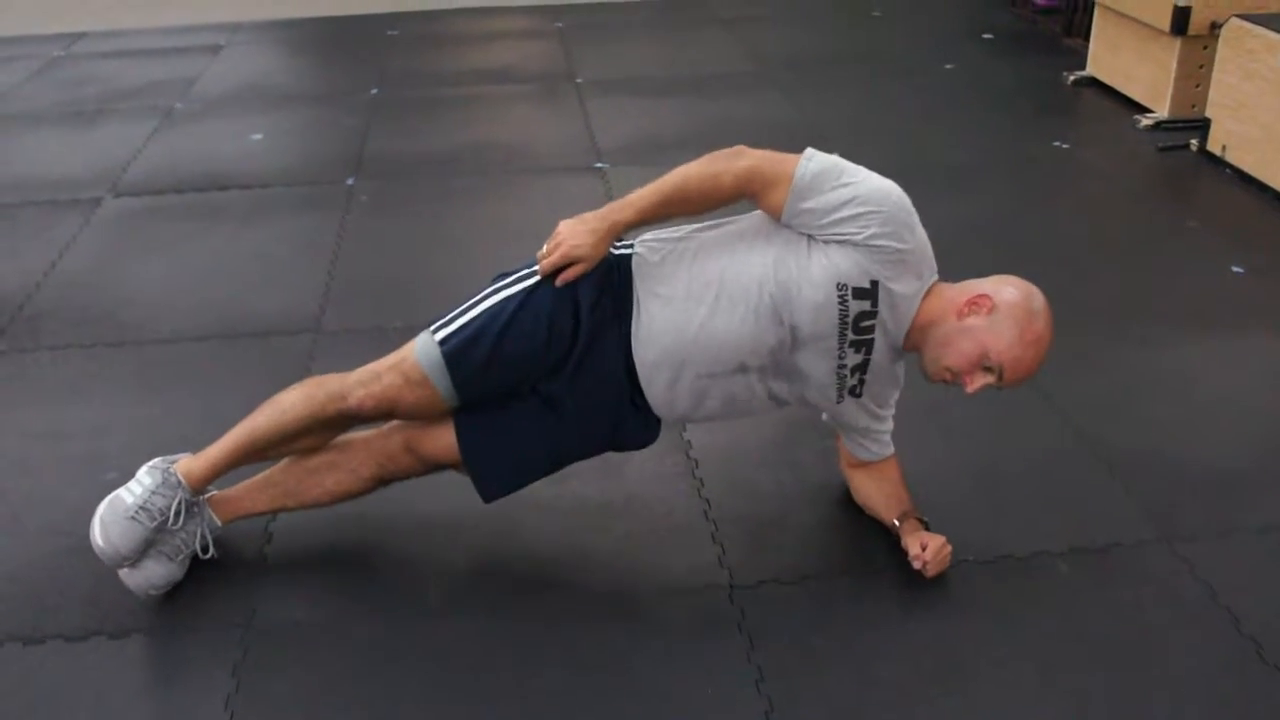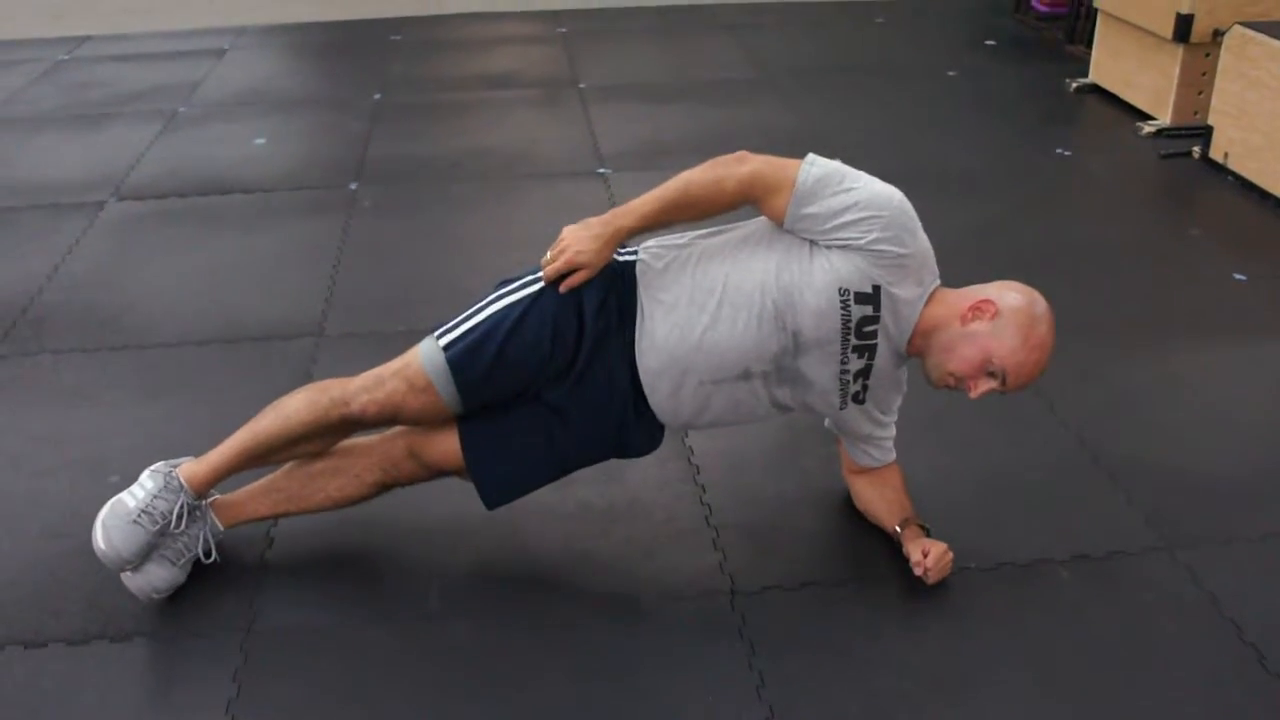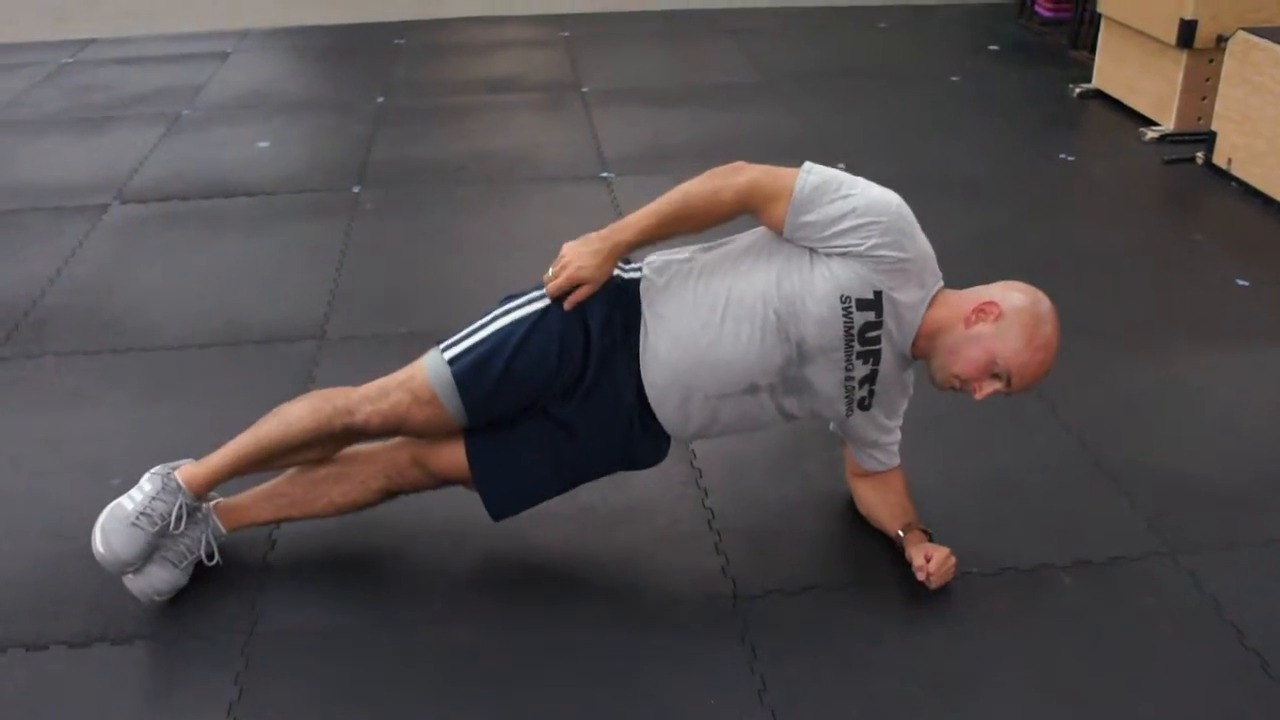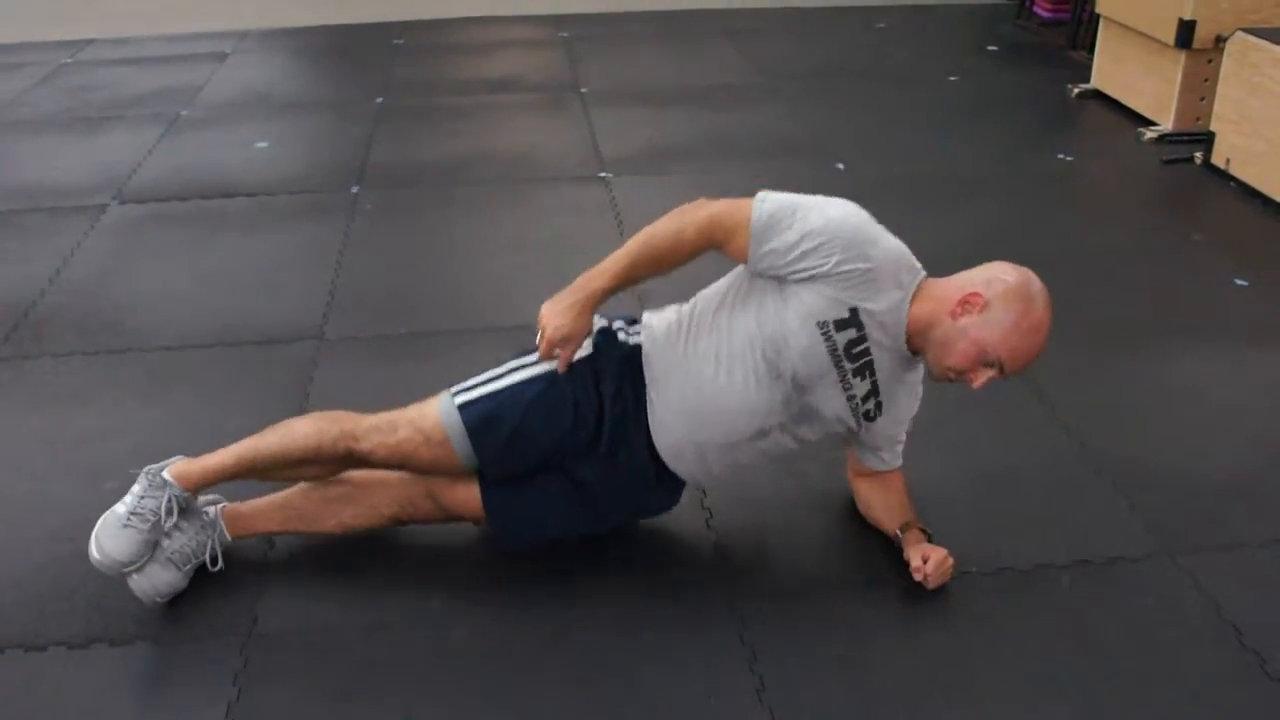
dt=0.3s
person 1, frame 1
left shoulder: (875, 377)
right shoulder: (887, 223)
left elbow: (864, 459)
right elbow: (747, 166)
left wrist: (911, 524)
right wrist: (608, 218)
left hip: (620, 403)
right hip: (598, 303)
left knee: (412, 450)
right knee: (375, 394)
left ankle: (207, 518)
right ankle: (183, 479)
person 1, frame 2
left shoulder: (879, 381)
right shoulder: (889, 230)
left elbow: (867, 465)
right elbow: (748, 172)
left wrist: (912, 533)
right wrist: (610, 224)
left hip: (623, 408)
right hip: (604, 309)
left knee: (416, 455)
right knee: (379, 400)
left ankle: (209, 522)
right ankle: (188, 482)
person 1, frame 3
left shoulder: (887, 386)
right shoulder: (887, 233)
left elbow: (870, 470)
right elbow: (744, 182)
left wrist: (914, 536)
right wrist: (608, 239)
left hip: (632, 424)
right hip: (610, 328)
left knee: (421, 466)
right knee: (389, 409)
left ankle: (209, 526)
right ankle: (186, 484)
person 1, frame 4
left shoulder: (898, 392)
right shoulder: (857, 250)
left elbow: (872, 472)
right elbow: (707, 218)
left wrist: (915, 538)
right wrist: (582, 293)
left hip: (643, 473)
right hip: (616, 384)
left knee: (430, 499)
right knee: (393, 444)
left ankle: (214, 531)
right ankle: (185, 480)
